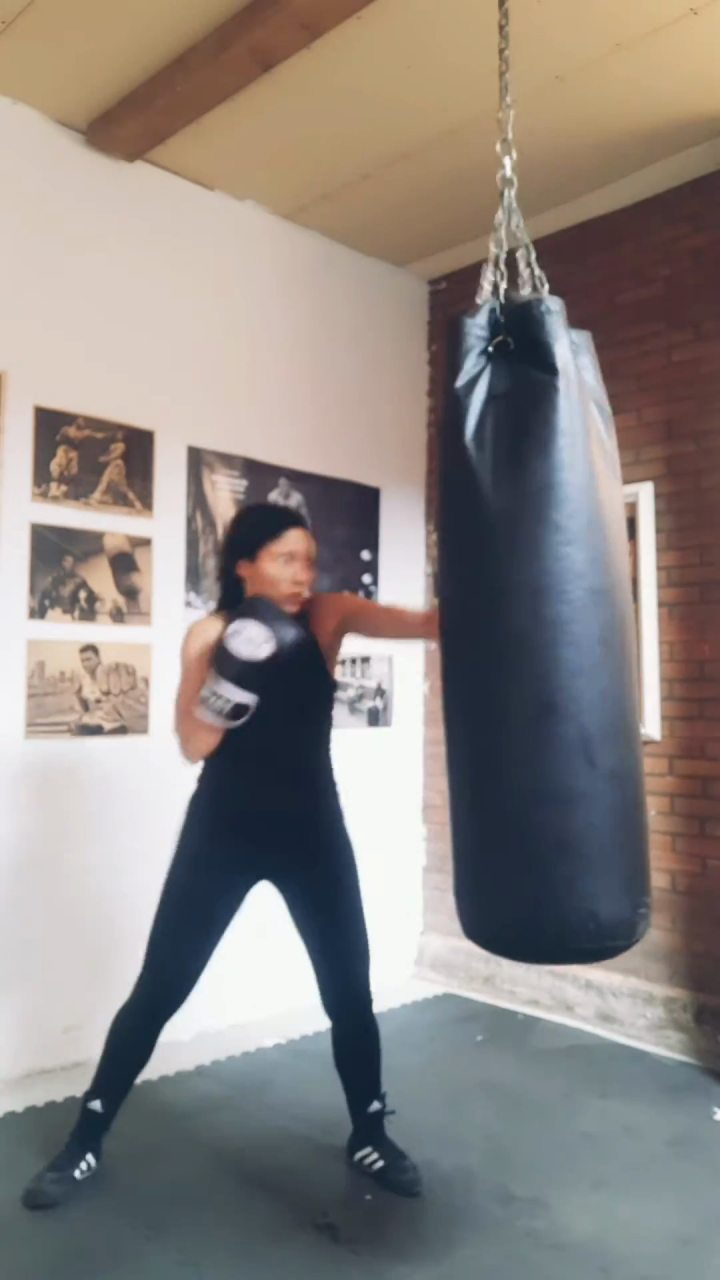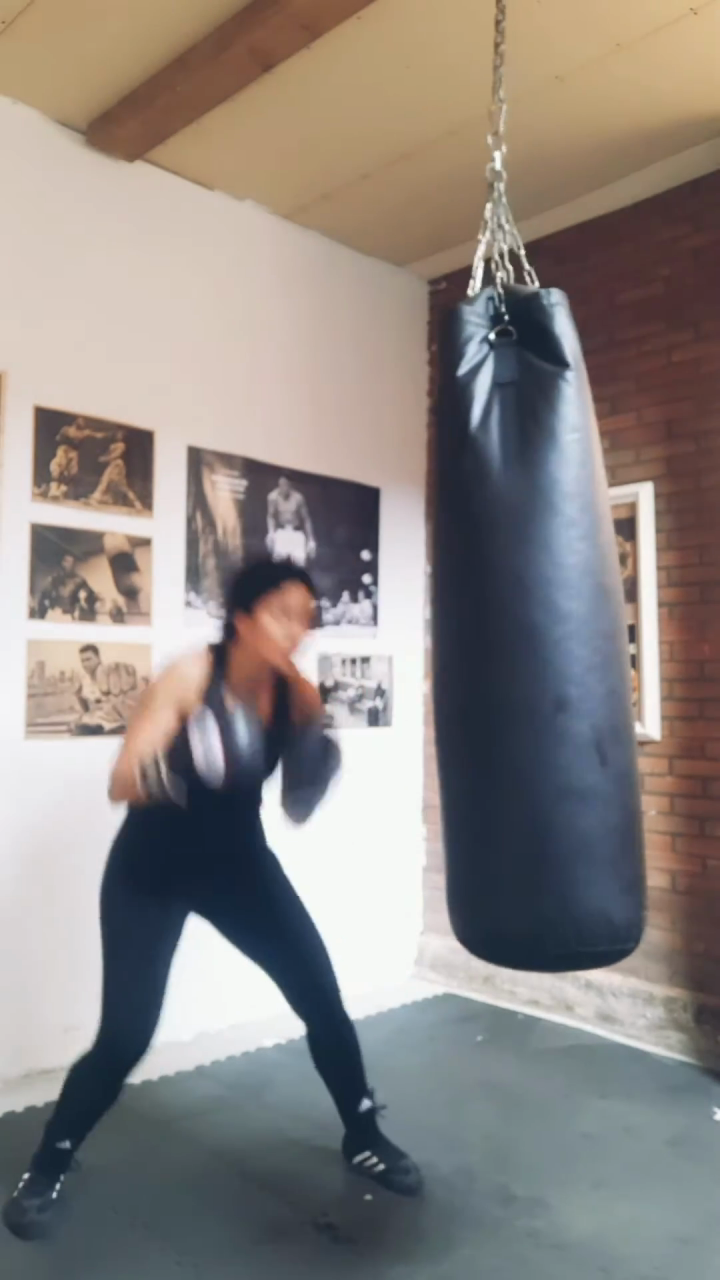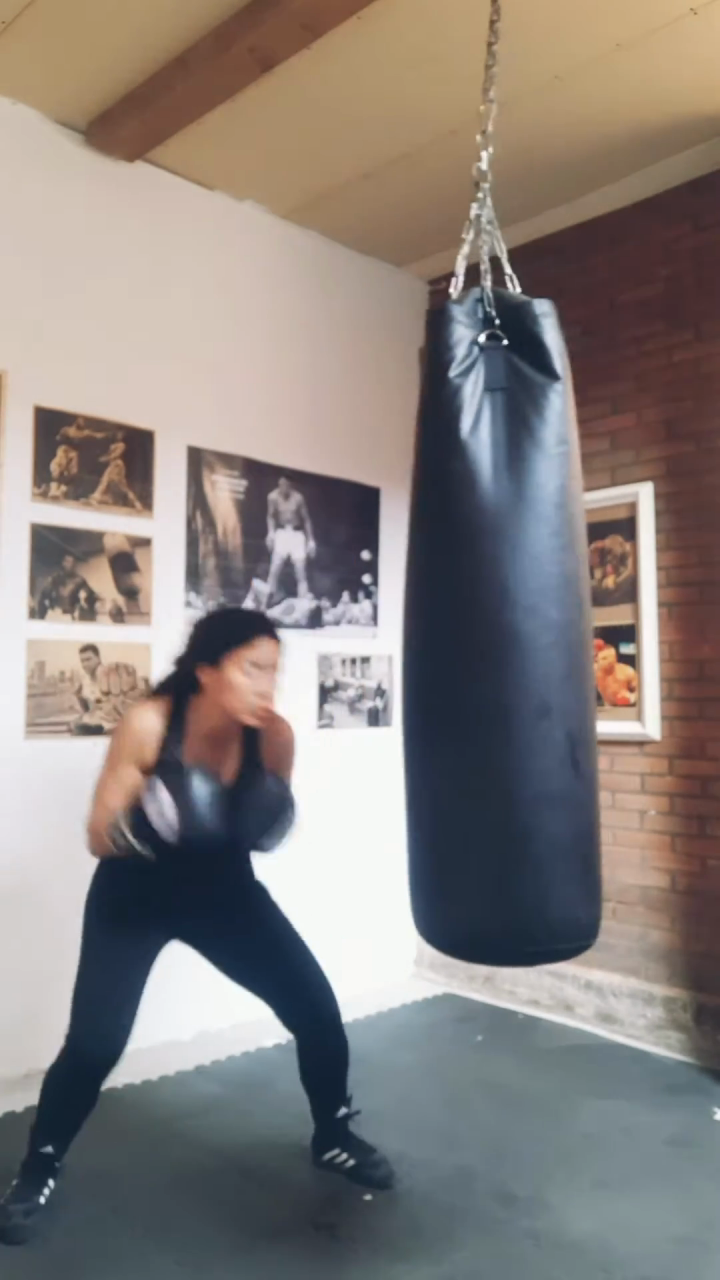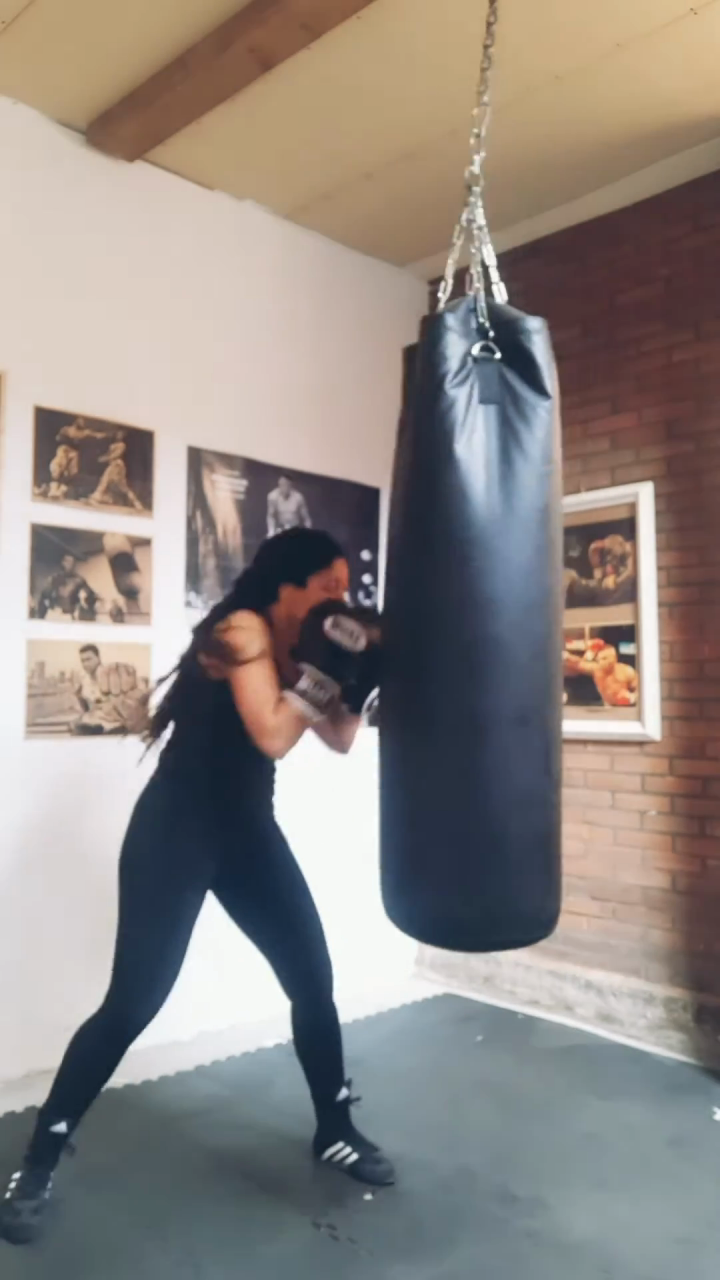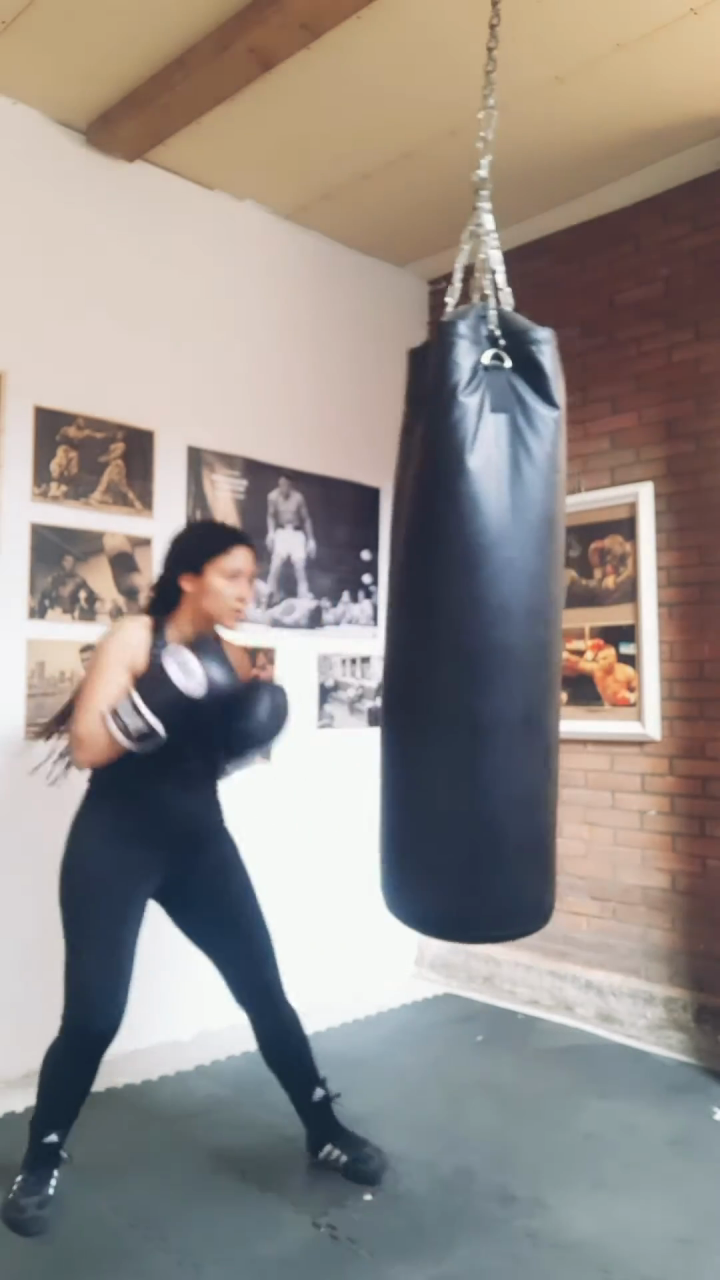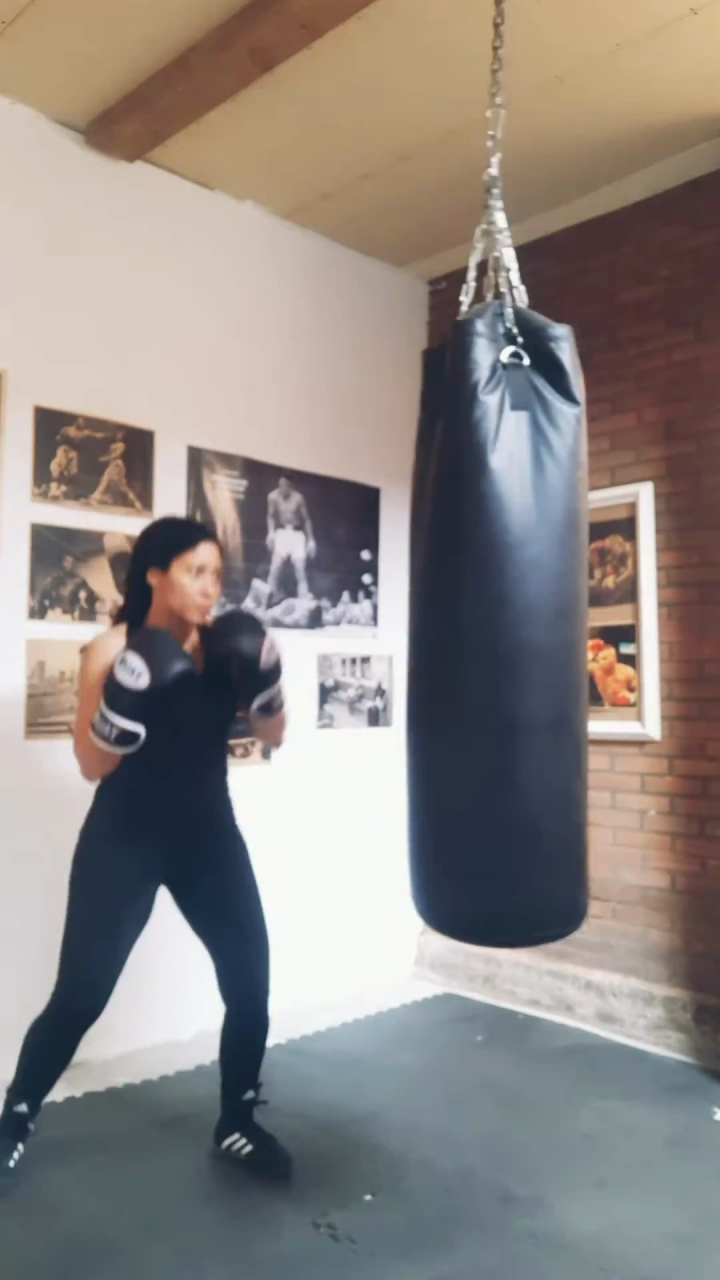
dt=0.4s
person 1, frame 1
left shoulder: (323, 615)
right shoulder: (210, 635)
left elbow: (415, 624)
right elbow: (193, 744)
left hip: (312, 829)
right hip: (225, 832)
left knee: (350, 991)
right knee: (160, 990)
left ankle: (369, 1137)
right ankle: (85, 1141)
person 1, frame 2
left shoulder: (297, 692)
right shoulder: (187, 680)
left elbow: (295, 809)
right elbow: (122, 787)
left wrist: (308, 786)
right wrist: (187, 765)
left hip: (239, 864)
right hip: (147, 872)
left knee: (323, 1001)
right knee: (125, 1041)
left ankle: (363, 1137)
person 1, frame 3
left shoulder: (272, 734)
right shoulder: (150, 725)
right elbow: (99, 839)
right wrist: (147, 826)
left hip: (225, 893)
right hip: (131, 902)
left knee: (318, 1012)
right knee: (95, 1045)
left ankle: (333, 1136)
person 1, frame 4
left shoulder: (301, 646)
right shoulder: (245, 633)
left elbow: (341, 737)
right elbow: (272, 737)
left wrist: (357, 672)
right wrist: (327, 668)
left hip: (248, 829)
right hip: (176, 829)
left knee: (313, 979)
right knee: (132, 1003)
left ankle: (335, 1131)
person 1, frame 5
left shoulder: (224, 655)
right shoulder: (134, 639)
right elbow: (85, 746)
left wrist: (250, 730)
right wrist: (162, 692)
left hip: (197, 840)
right hip: (114, 842)
left knee: (264, 990)
right knee: (93, 1015)
left ankle: (324, 1130)
person 1, frame 6
left shoulder: (229, 639)
right shoulder: (113, 647)
left elbow: (272, 737)
right elbow: (93, 764)
left wrist: (262, 675)
right wrist: (130, 698)
left hip: (208, 833)
right hip: (124, 836)
left knee: (250, 986)
right knee: (80, 997)
left ankle: (237, 1123)
